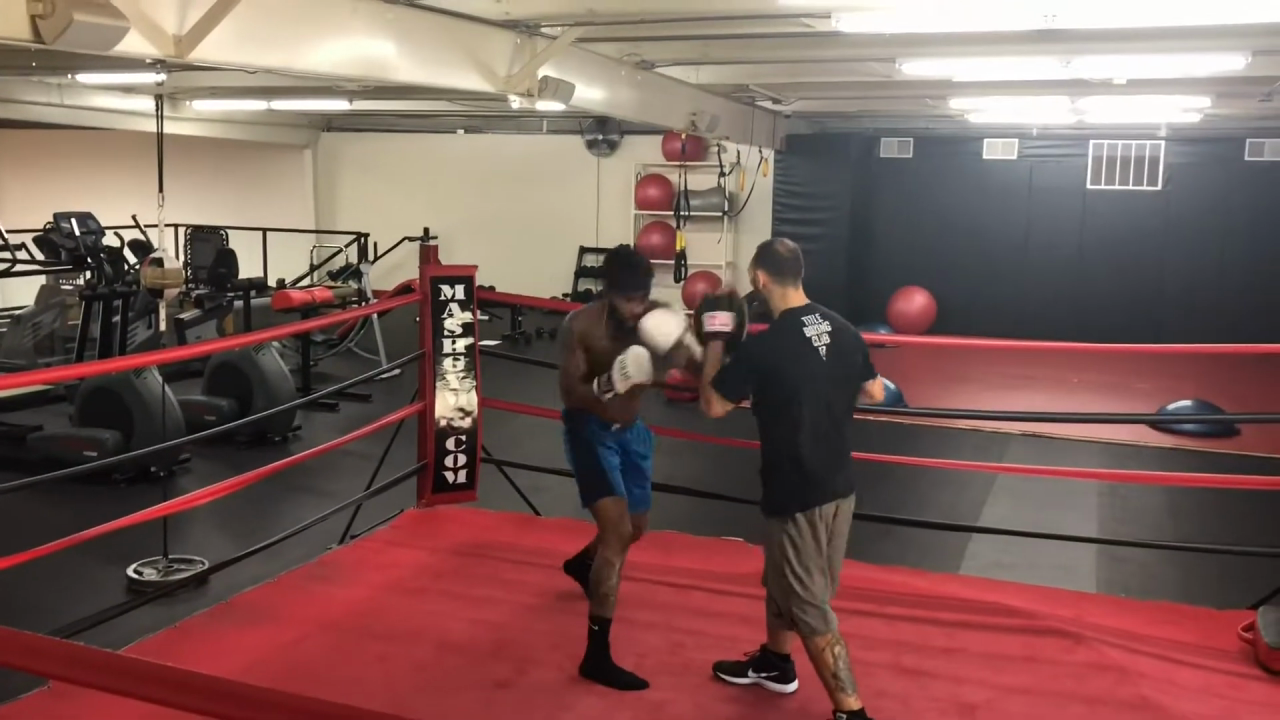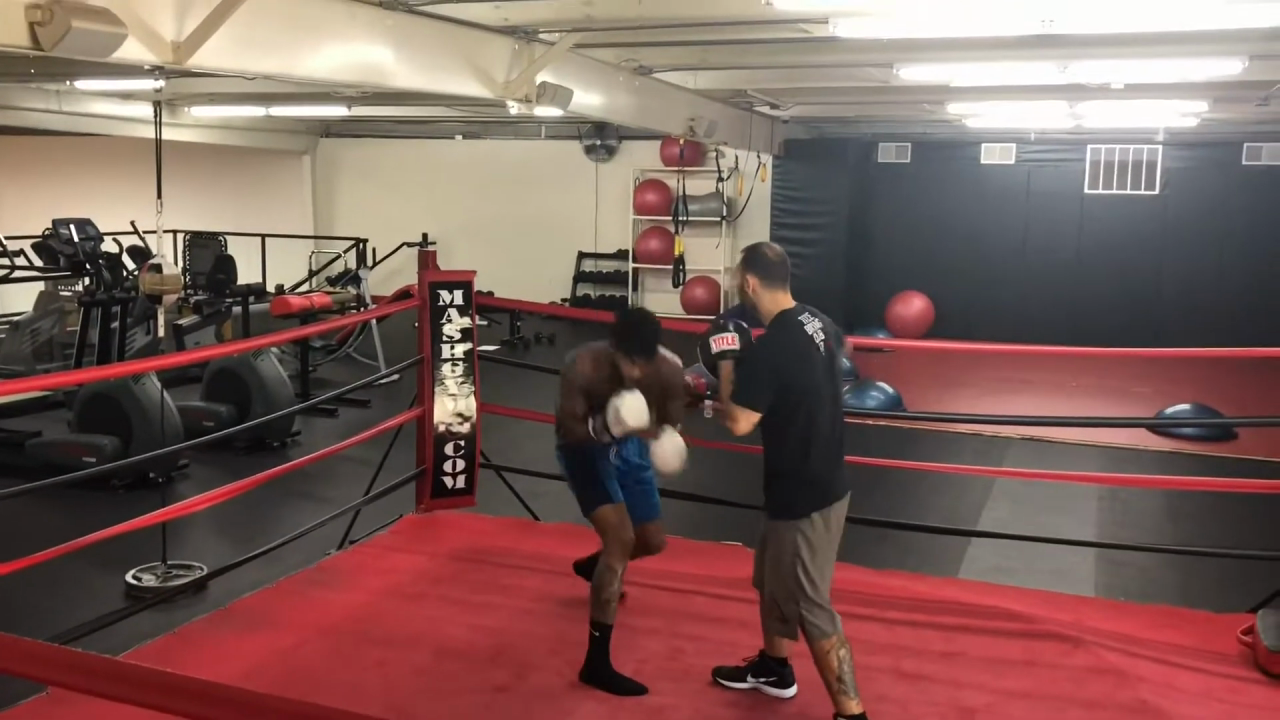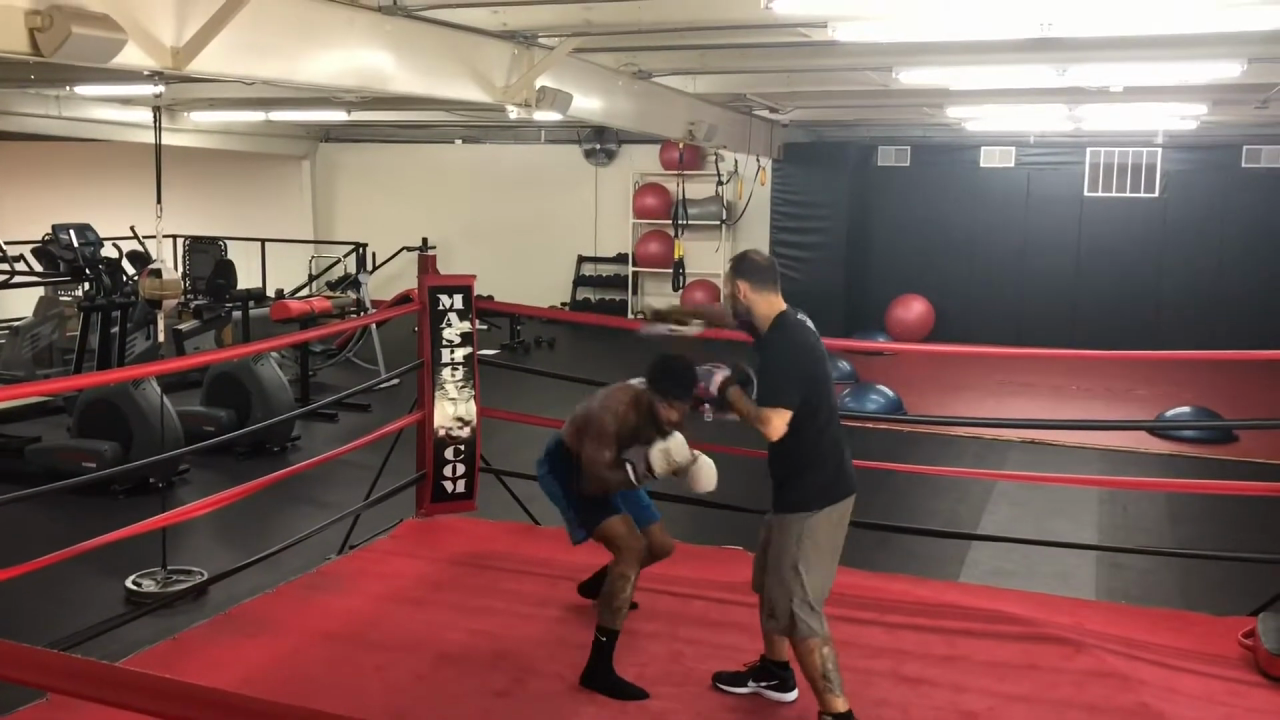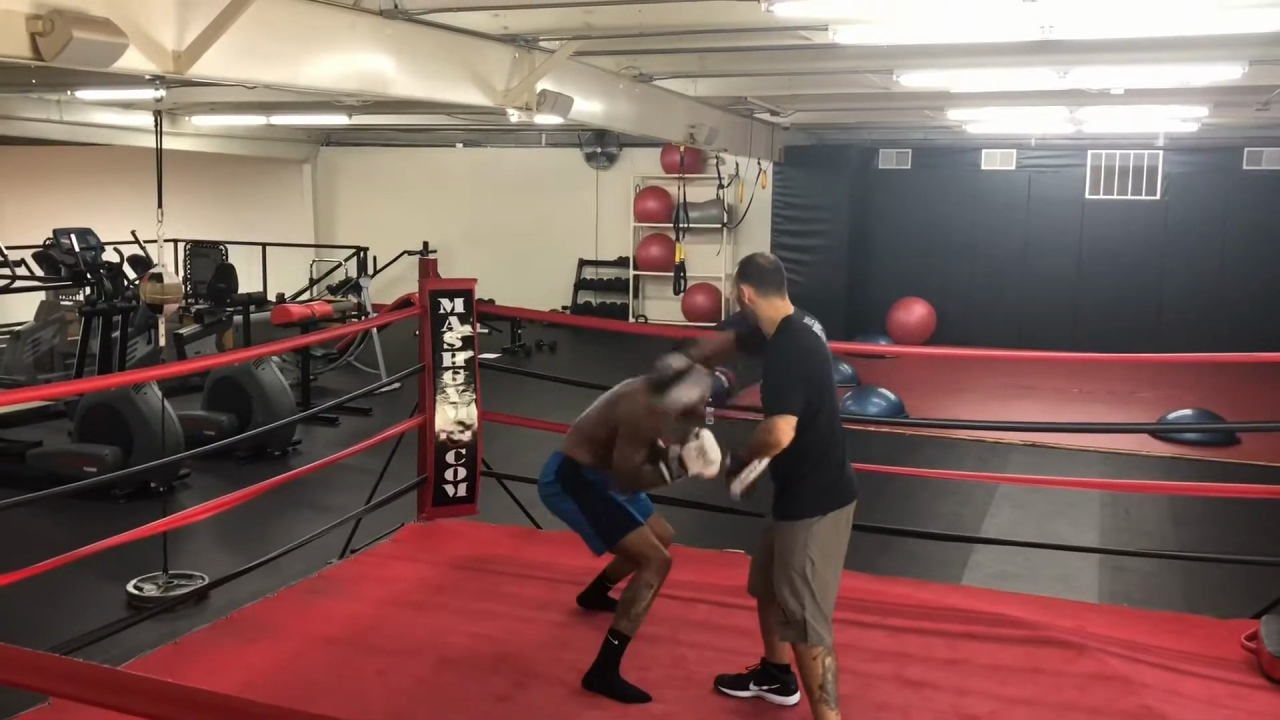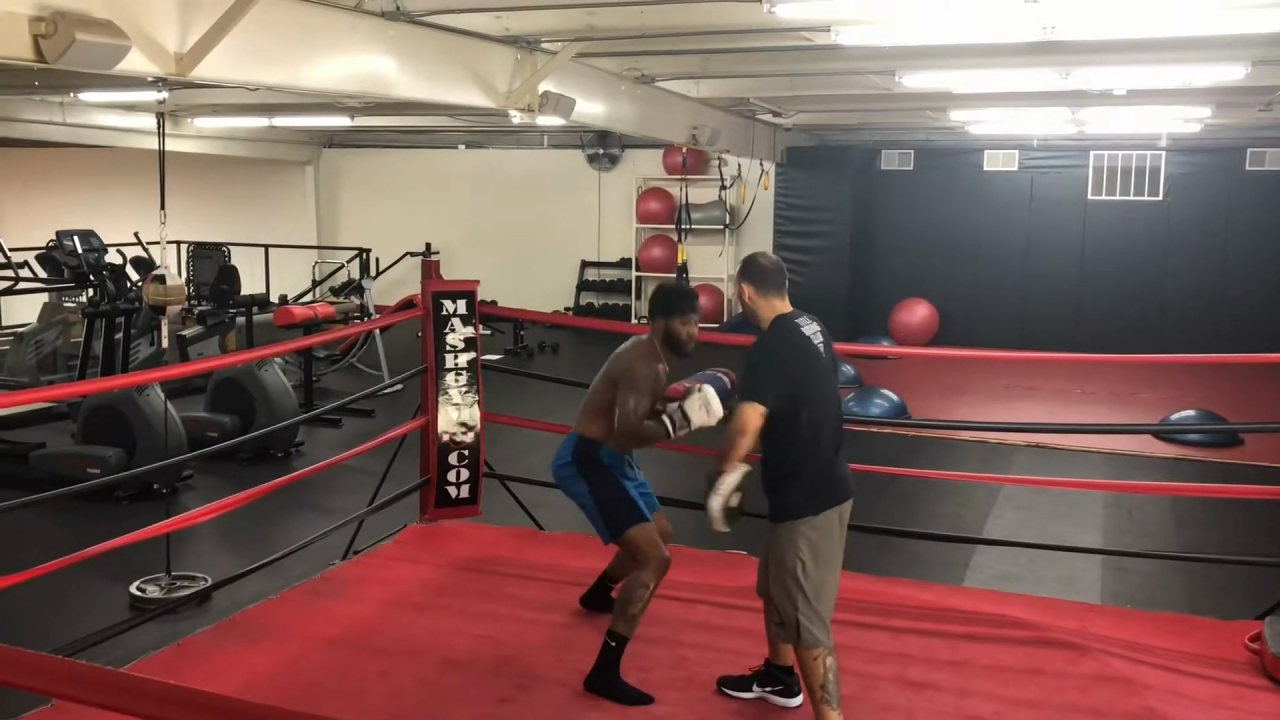
dt=0.2s
person 1, frame 1
left shoulder: (763, 347)
right shoulder: (840, 328)
left elbow: (712, 404)
right elbow: (874, 391)
left wrist: (715, 337)
left hip: (797, 493)
right hip: (835, 484)
left knee: (806, 603)
right knee: (783, 580)
right ankle: (774, 662)
person 1, frame 2
left shoulder: (771, 348)
right shoulder: (814, 322)
left elbow: (738, 423)
right elbow: (842, 346)
left wrist: (726, 361)
left hip: (803, 495)
right hip: (817, 483)
left knee: (808, 607)
right knee: (772, 578)
right ankle: (773, 666)
person 1, frame 3
left shoulder: (784, 346)
right shoulder: (782, 322)
left elbow: (773, 427)
right elbow: (729, 314)
left wrist: (731, 394)
right wrist: (681, 312)
left hip: (816, 492)
right hip: (800, 486)
left knee: (800, 603)
right knee: (771, 578)
right ankle: (775, 670)
person 1, frame 4
left shoulder: (789, 351)
right shoulder: (795, 328)
left elbow: (778, 435)
right elbow: (729, 338)
left wrist: (746, 460)
right wrist: (690, 362)
left hip: (815, 500)
right hip: (803, 491)
left knee: (804, 614)
right knee: (768, 582)
right ankle: (776, 675)
person 1, frame 5
left shoulder: (772, 347)
right shoulder: (810, 333)
left elbow: (748, 420)
left wrist: (727, 473)
left hip: (809, 498)
right hip: (828, 486)
left knee: (808, 610)
right knee: (776, 586)
right ankle: (777, 673)
person 2, frame 1
right shoulder: (580, 324)
right elbow: (571, 394)
right wrist: (613, 380)
left hip: (632, 431)
right hip: (588, 430)
left knee: (635, 529)
right knee: (618, 532)
left ankle: (582, 566)
right ankle: (597, 657)
person 2, frame 2
left shoulder: (669, 370)
right shoulder: (583, 365)
left elbow: (670, 419)
right elbow: (567, 435)
left wrist: (668, 439)
right wrist: (607, 427)
left hip: (629, 449)
right hip: (584, 446)
left knee: (652, 541)
right knee: (621, 539)
left ankle: (594, 565)
right ankle: (597, 662)
person 2, frame 3
left shoulder: (665, 410)
right shoulder: (612, 409)
left elbow: (660, 445)
right elbow: (593, 482)
left wrist: (684, 459)
right wrist: (646, 465)
left hip: (606, 465)
right hip: (567, 465)
left knee: (660, 546)
right knee: (632, 549)
left ankle: (598, 585)
right ankle: (598, 669)
person 2, frame 4
left shoulder: (652, 393)
right shoulder: (641, 408)
left elbow: (645, 450)
right elbow: (628, 479)
left wrist: (680, 451)
right wrist: (681, 465)
left hip: (593, 472)
right hip: (571, 481)
left knee: (659, 538)
right knee: (654, 563)
left ankle: (593, 594)
right ankle: (602, 674)
person 2, frame 5
left shoulder: (651, 355)
right shoulder: (642, 362)
left elbow: (642, 416)
right elbow: (629, 432)
left wrist: (682, 408)
right wrist: (684, 420)
left hip: (606, 458)
right hip: (588, 462)
left knee: (659, 535)
right knee: (655, 558)
left ankle: (598, 595)
right ankle: (604, 673)
